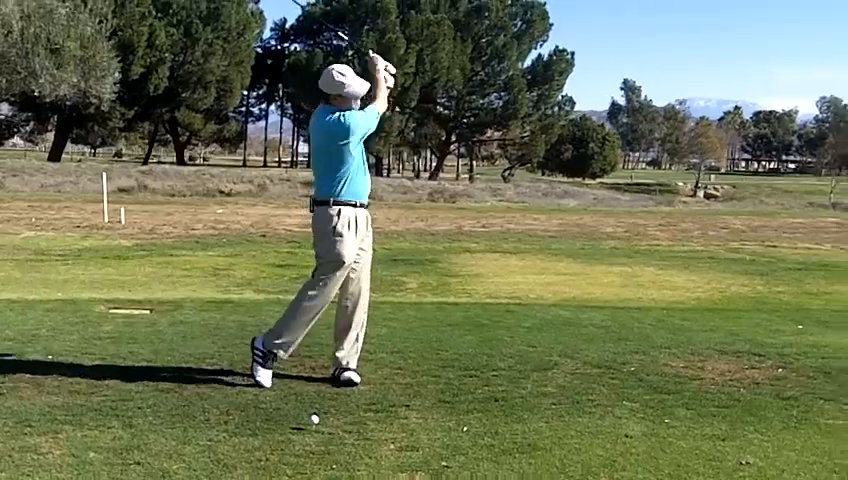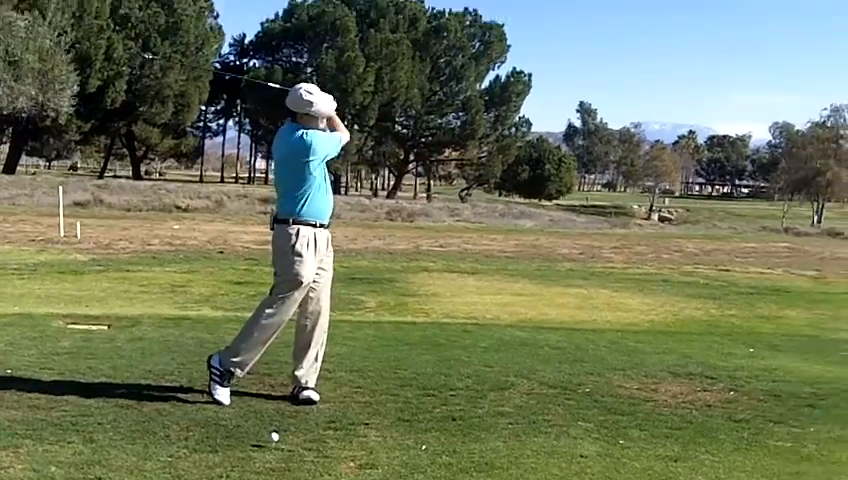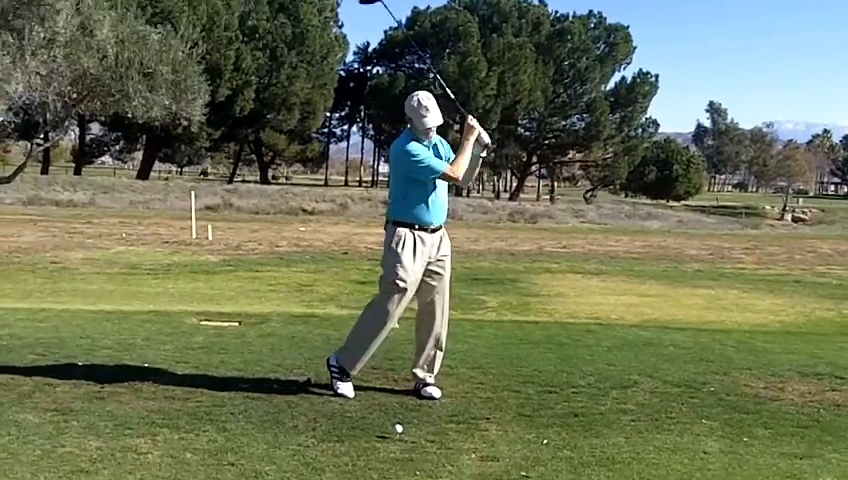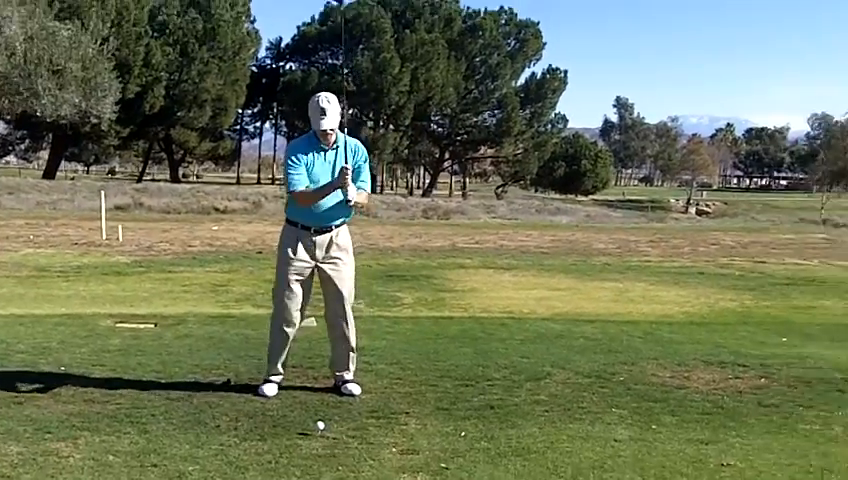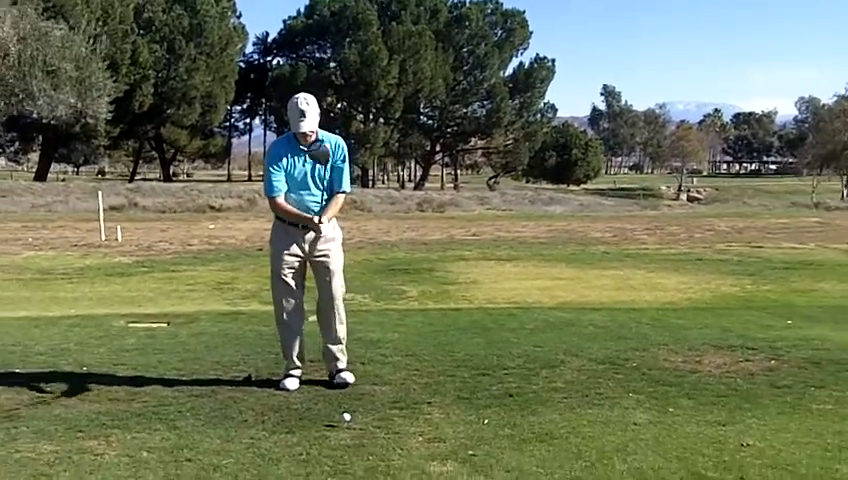
dt=0.4s
person 1, frame 1
left shoulder: (331, 112)
right shoulder: (343, 123)
left elbow: (370, 113)
right elbow: (375, 109)
left wrist: (382, 86)
right wrist: (379, 72)
left hip: (356, 215)
right hip: (339, 216)
left knee: (357, 294)
right knee: (322, 288)
left ankle: (345, 363)
right ankle: (269, 348)
person 1, frame 2
left shoulder: (290, 133)
right shoulder: (307, 141)
left elbow: (332, 135)
right elbow: (343, 135)
left wrist: (323, 106)
right wrist: (329, 115)
left hip: (316, 235)
right hip: (300, 236)
left knee: (316, 314)
right knee: (280, 306)
left ankle: (304, 382)
right ankle: (226, 364)
person 1, frame 3
left shoulder: (436, 142)
right shoulder: (407, 149)
left elbow: (464, 174)
right elbow: (454, 174)
left wrist: (473, 143)
right wrist: (469, 138)
left hip: (437, 237)
right hip: (408, 238)
left knee: (436, 311)
right knee: (388, 305)
left ankle: (424, 376)
right ankle: (342, 363)
person 1, frame 4
left shoulder: (355, 149)
right shoulder: (297, 150)
left elbow: (363, 198)
right elbow: (298, 198)
left wrist: (354, 194)
right wrist: (333, 186)
left hip: (336, 238)
right hip: (298, 237)
left knee: (341, 308)
right knee: (287, 309)
left ankle: (344, 374)
right ankle: (273, 373)
person 1, frame 5
left shoulder: (336, 146)
right shoulder: (277, 150)
left elbow: (340, 193)
right elbow: (275, 201)
left wrist: (323, 219)
right wrist: (307, 219)
left hip: (326, 232)
right hip: (287, 232)
left knee: (332, 295)
right knee: (287, 302)
left ankle: (338, 364)
right ankle: (293, 367)
